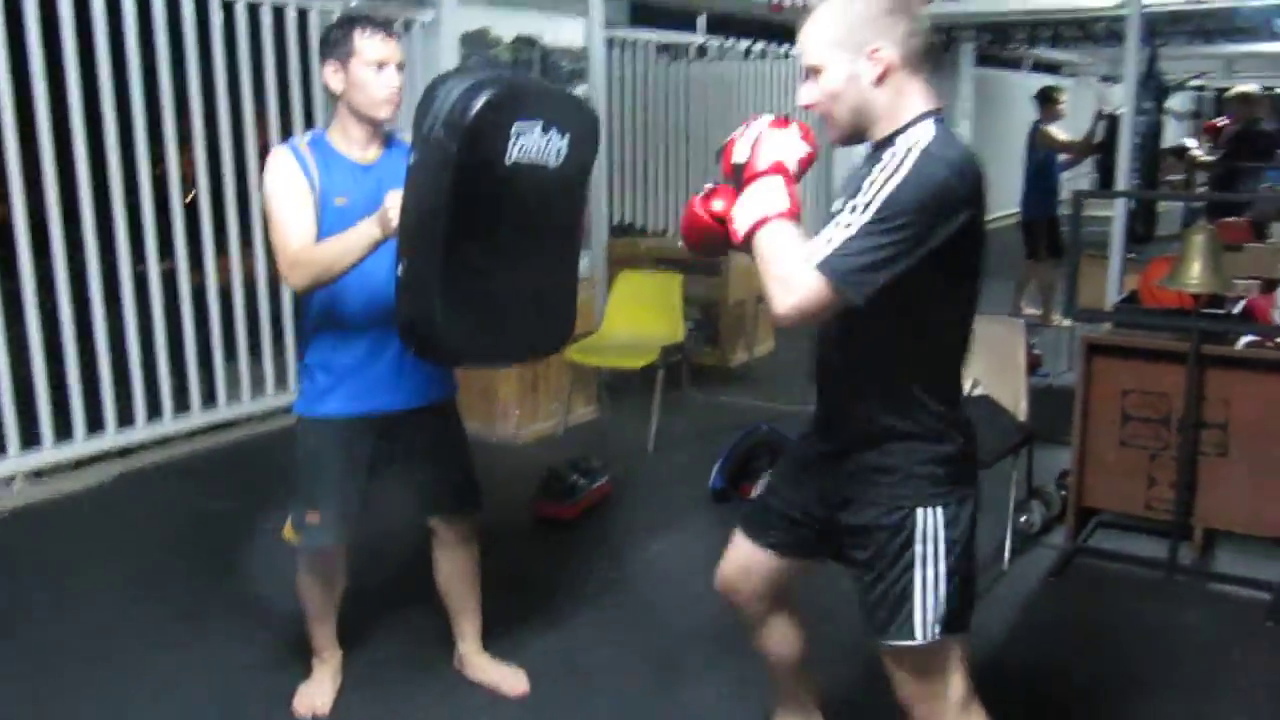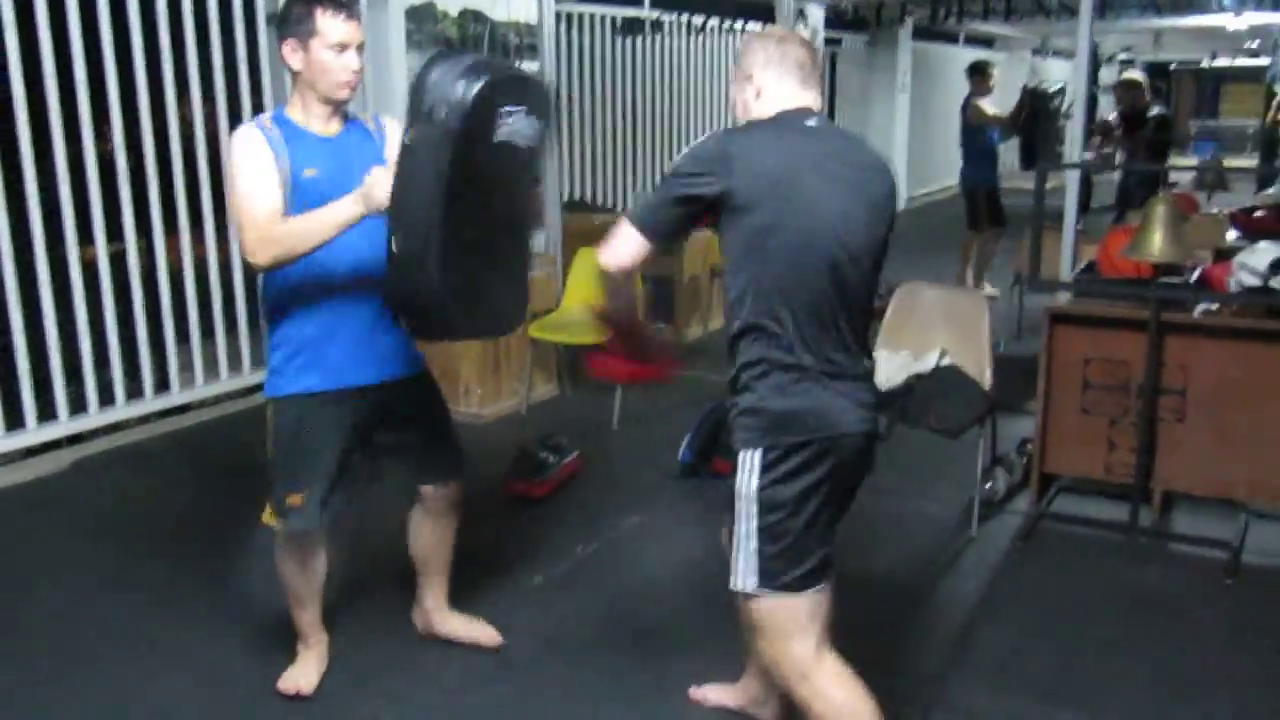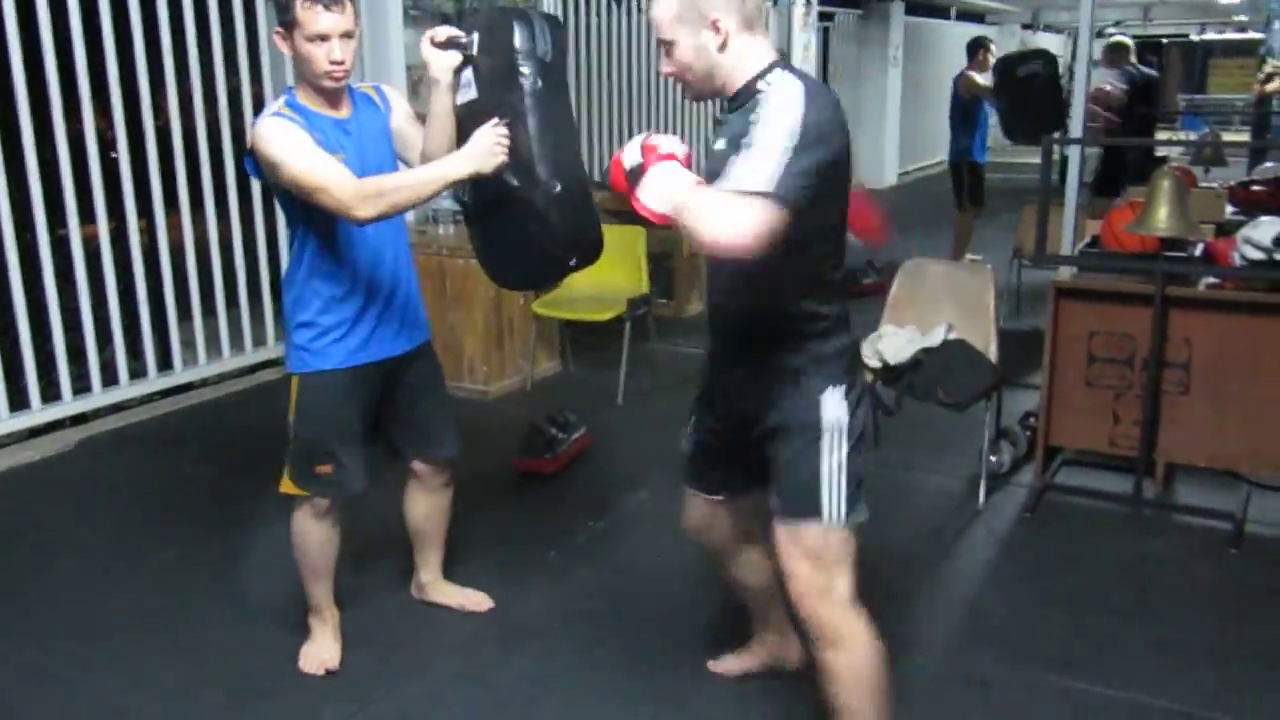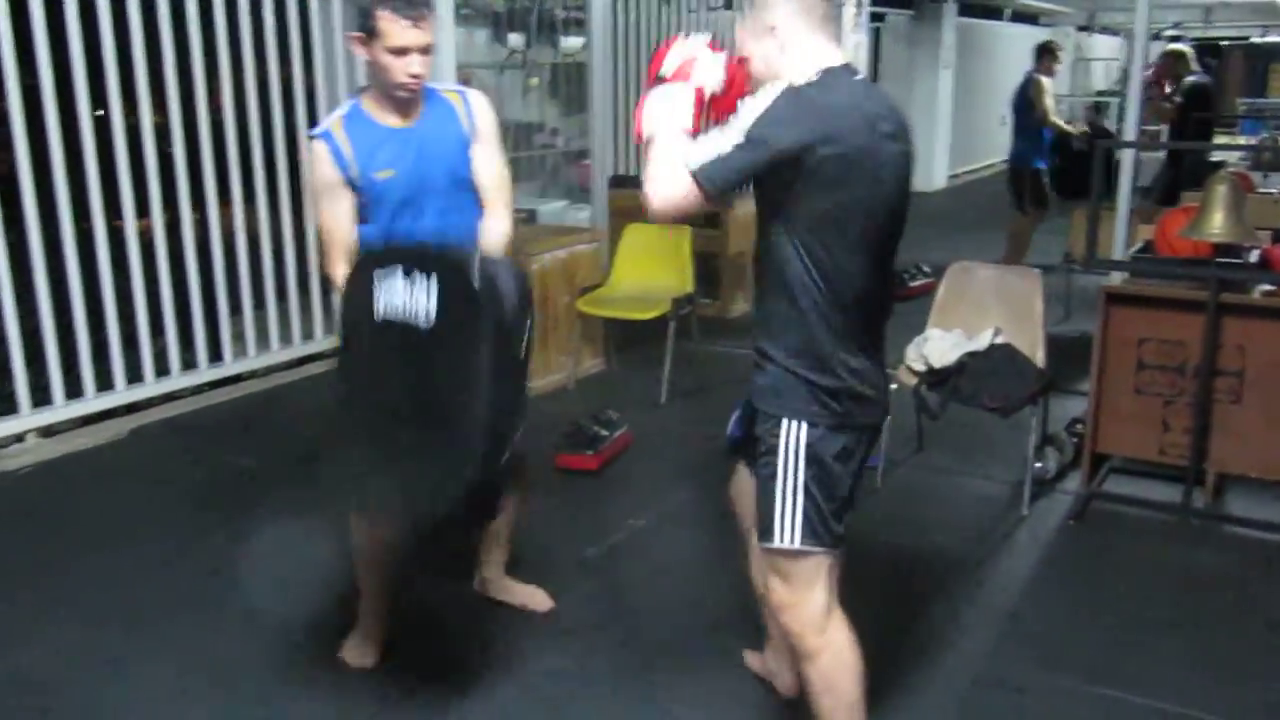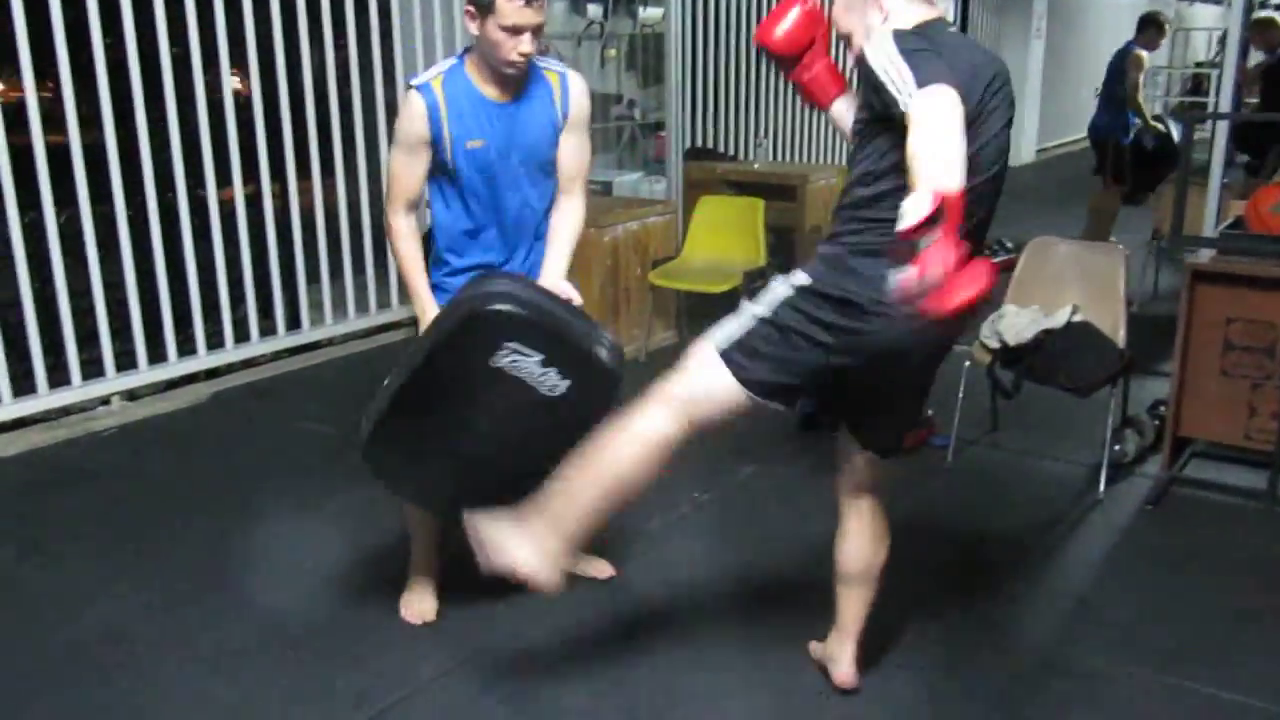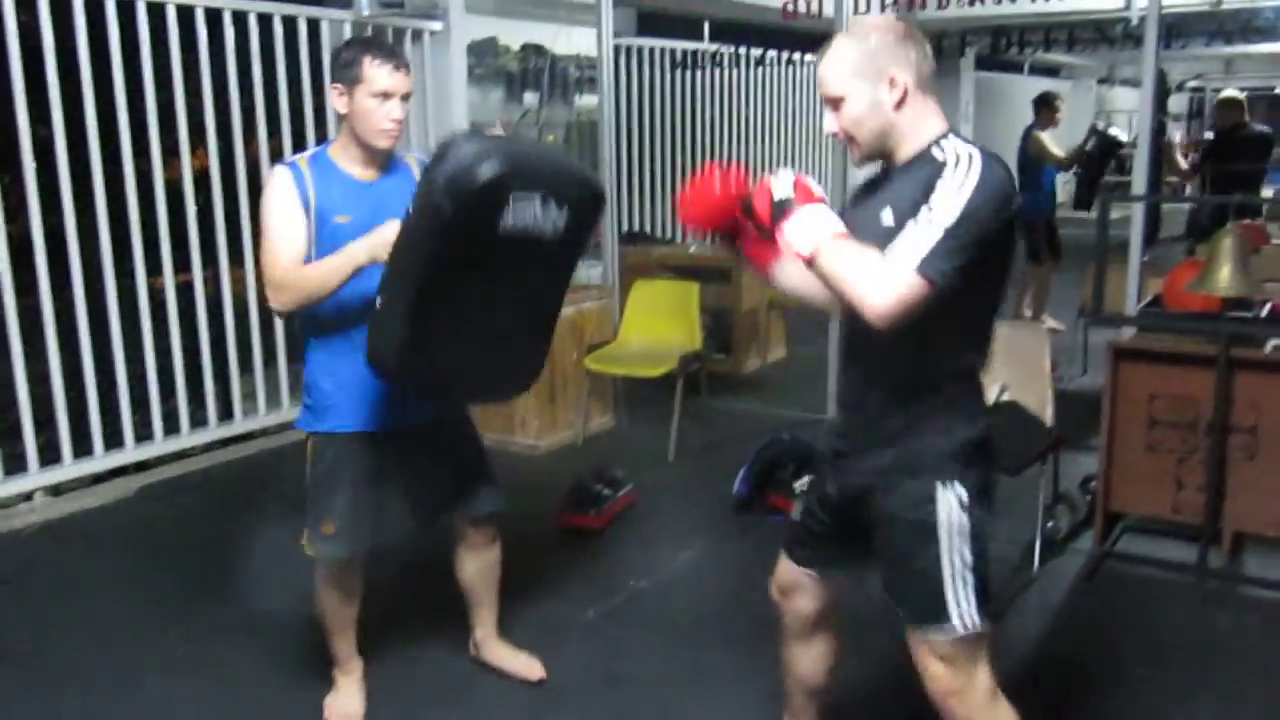
dt=0.5s
person 1, frame 1
left shoulder: (927, 168)
right shoulder: (894, 158)
left elbow: (793, 296)
right elbow: (814, 266)
left wrist: (764, 184)
right wrist: (740, 219)
left hip: (909, 473)
right hip: (836, 444)
right knee: (744, 580)
person 1, frame 2
left shoulder: (725, 154)
right shoulder: (873, 168)
left elbow: (616, 258)
left wrist: (625, 330)
left hip: (784, 420)
right hip: (848, 413)
left knee: (794, 649)
right knee: (755, 555)
person 1, frame 3
left shoulder: (793, 105)
right shoulder: (756, 101)
left elbow: (735, 233)
left wrist: (661, 175)
left hip: (806, 380)
right hip: (738, 370)
left knee: (821, 596)
right knee: (711, 517)
right ankle: (772, 639)
person 1, frame 4
left shoulder: (792, 109)
right shoulder: (879, 112)
left elbow: (668, 196)
left wrist: (673, 104)
right wrist: (743, 124)
left hip: (811, 388)
right hip: (845, 374)
left knee: (798, 595)
right knee: (749, 498)
right ankle: (783, 660)
person 1, frame 5
right shoulder: (990, 67)
left elbow: (935, 119)
left wrist: (931, 217)
right wrist: (810, 70)
left hip: (847, 293)
right hip: (922, 322)
left knee: (672, 406)
right knee: (860, 484)
left ankle: (539, 539)
right ankle: (844, 649)
person 1, frame 6
left shoulder: (969, 176)
right shoulder: (883, 183)
left elbow: (880, 296)
right elbow: (838, 296)
left wrist: (803, 215)
right wrist: (755, 233)
left hip: (930, 463)
right hip: (859, 448)
right knee: (796, 594)
person 2, frame 1
right shoulder: (294, 163)
right elbow: (297, 271)
right wrist: (378, 227)
left hip: (422, 383)
right hip: (338, 393)
left knee: (454, 521)
right knee: (321, 539)
left ankle: (470, 650)
right ankle: (325, 658)
person 2, frame 2
left shoulder: (381, 134)
right shoulder: (257, 142)
right elbow: (262, 247)
right wrist: (362, 202)
left hip: (394, 357)
right hip: (309, 371)
left knee: (440, 486)
right knee: (299, 521)
left ankle: (432, 606)
right ankle: (311, 640)
person 2, frame 3
left shoulder: (383, 103)
right shoulder: (277, 130)
left elbow: (428, 166)
right elbow: (359, 202)
left wrist: (442, 84)
right wrist: (466, 162)
left hip: (403, 329)
right hip: (329, 346)
left knee: (434, 463)
right knee: (321, 492)
left ankle: (429, 578)
right ankle: (323, 617)
person 2, frame 4
left shoulder: (469, 110)
right shoulder: (334, 143)
left elbow: (498, 206)
right elbow: (340, 260)
left wrist: (488, 269)
left hip: (473, 324)
left ankle: (492, 573)
right ankle: (372, 607)
person 2, frame 5
left shoulder: (566, 89)
right shoulder: (428, 100)
left elbow: (571, 194)
right elbow: (401, 212)
left wrist: (551, 275)
right wrist: (427, 311)
left hip: (541, 292)
right hip: (460, 297)
right ankle: (423, 570)
person 2, frame 6
left shoulder: (423, 175)
right shoulder: (293, 181)
right elbow: (282, 294)
right wrist: (368, 248)
left hip: (428, 392)
right hip: (343, 405)
left knee: (478, 518)
right knee: (339, 552)
left ankle: (487, 639)
person 3, frame 1
left shoulder: (1044, 131)
right shoulder: (1044, 132)
left elbow: (1058, 164)
right elbow: (1078, 148)
left wrist: (1087, 152)
right wrist: (1096, 122)
left hip: (1037, 207)
right hip: (1041, 208)
left knee: (1035, 259)
right knee: (1050, 260)
left ankle: (1017, 305)
right ankle: (1049, 314)
person 3, frame 2
left shoulder: (978, 105)
right shoulder: (975, 105)
left elbow: (1001, 131)
right elbow: (1006, 123)
right wrist: (1023, 98)
left hip: (979, 178)
right hip: (980, 179)
left knee: (977, 231)
right knee: (993, 229)
left ankle: (965, 276)
right ankle: (979, 283)
person 3, frame 3
left shoulder: (975, 80)
right shoulder: (968, 78)
left elbow: (995, 95)
left hip: (973, 153)
right hip: (966, 155)
left knee: (969, 208)
right knee: (970, 208)
left ankle: (959, 255)
right ankle: (957, 260)
person 3, frame 4
left shoulder: (1028, 81)
right shoulder: (1040, 82)
right elbow: (1047, 118)
left wrist: (1062, 126)
right wrist: (1071, 130)
left hip: (1024, 157)
right hip: (1030, 160)
left knee: (1024, 213)
right knee: (1034, 212)
left ankle: (1010, 260)
right ankle: (1012, 263)
person 3, frame 5
left shoulder: (1126, 51)
right shoulder: (1139, 55)
right elbow: (1133, 97)
left wrist: (1135, 121)
right wrist: (1149, 123)
left hip: (1105, 128)
right hip: (1112, 131)
left knee: (1108, 186)
right knee: (1116, 188)
left ankle: (1092, 237)
right ankle: (1098, 240)
person 3, frame 6
left shoulder: (1037, 136)
right shoulder: (1037, 137)
left elbow: (1056, 165)
right elbow: (1063, 163)
left wrist: (1079, 154)
right wrist: (1087, 139)
left hip: (1035, 208)
right hip: (1037, 210)
left knee: (1037, 264)
right knee: (1048, 262)
left ankle: (1021, 311)
right ankle: (1038, 317)
